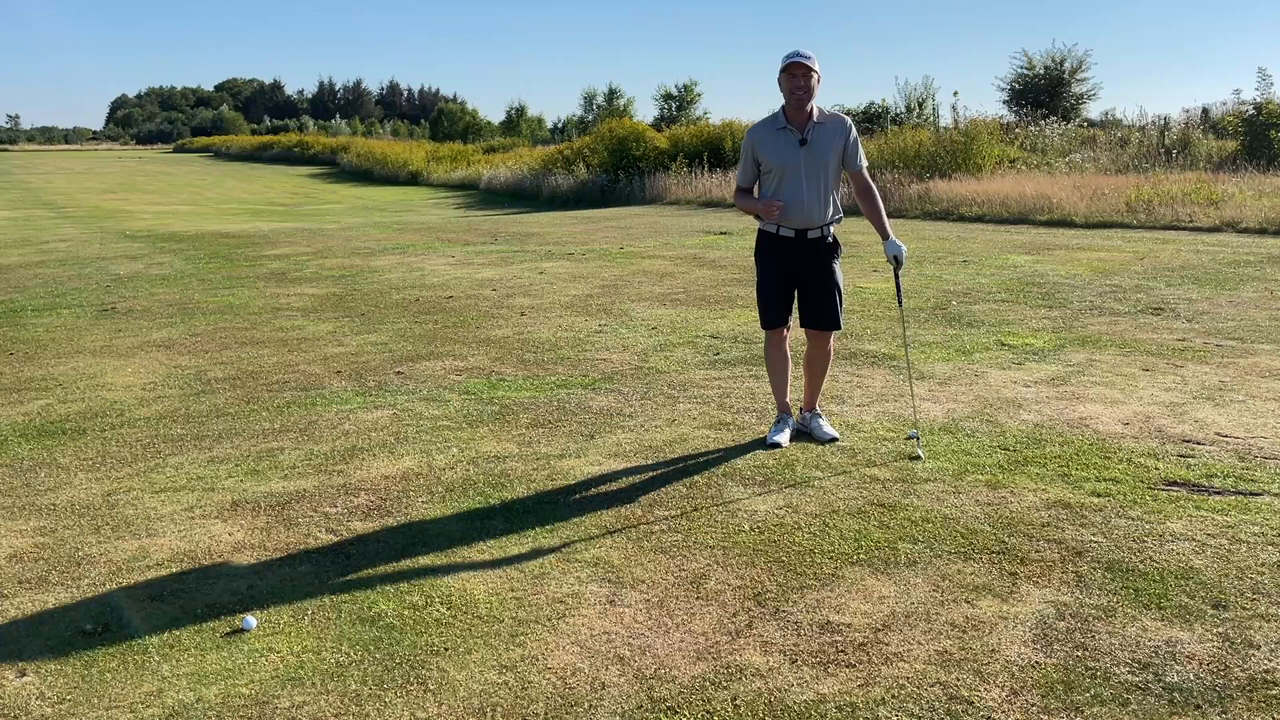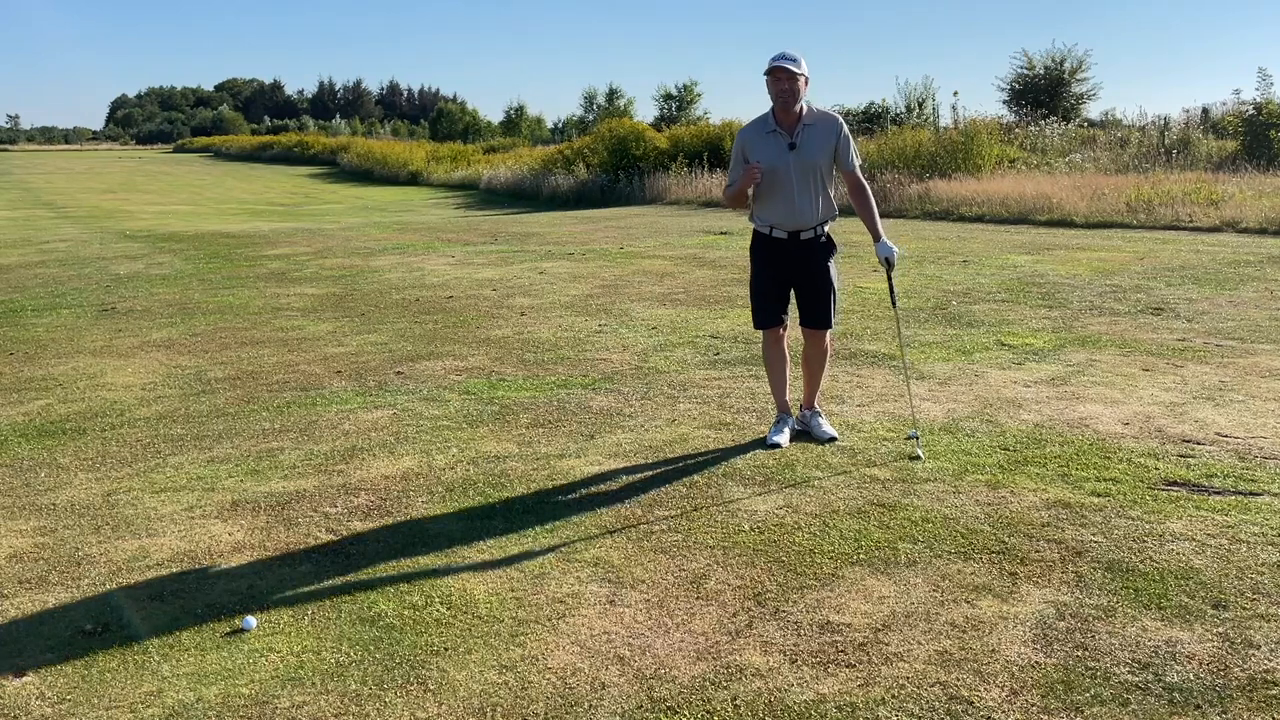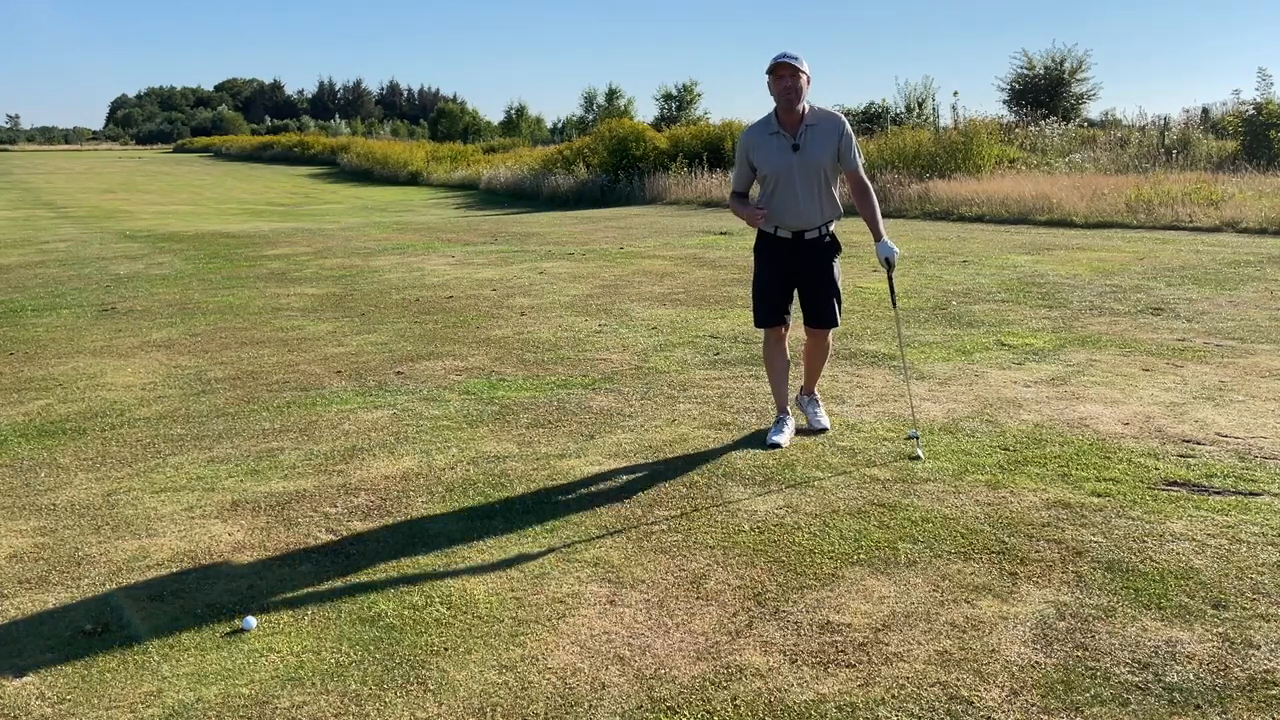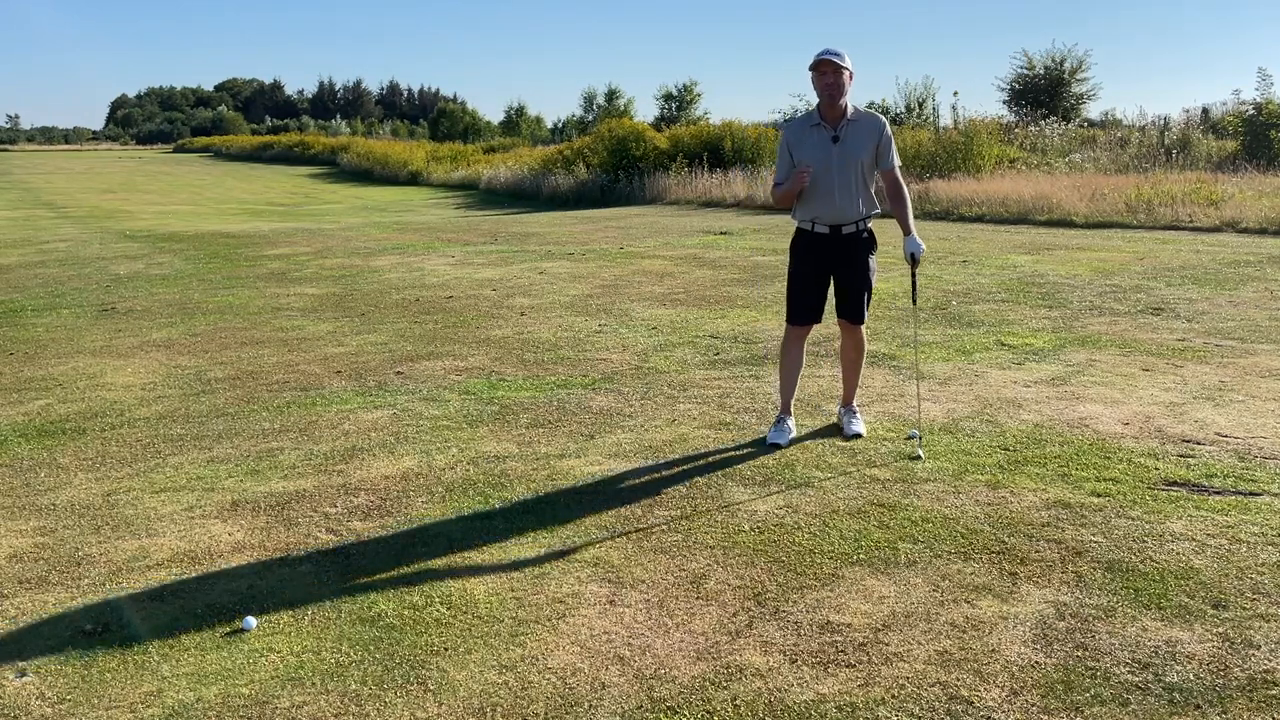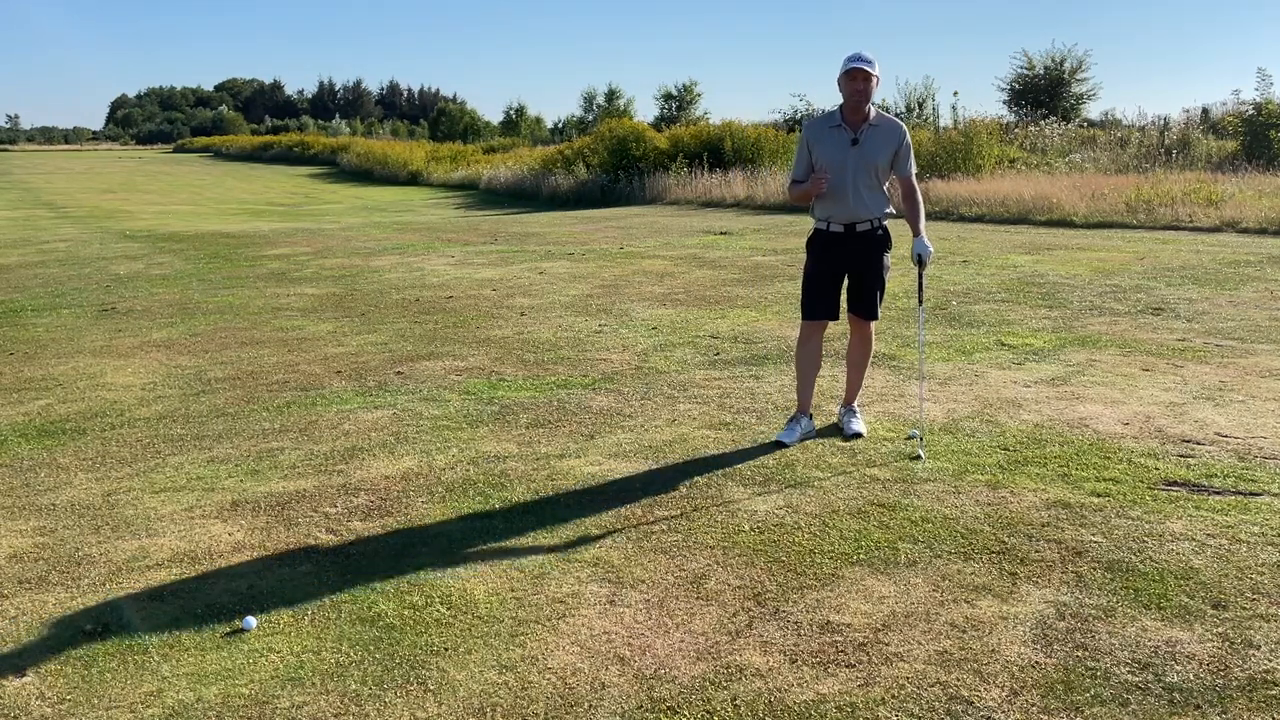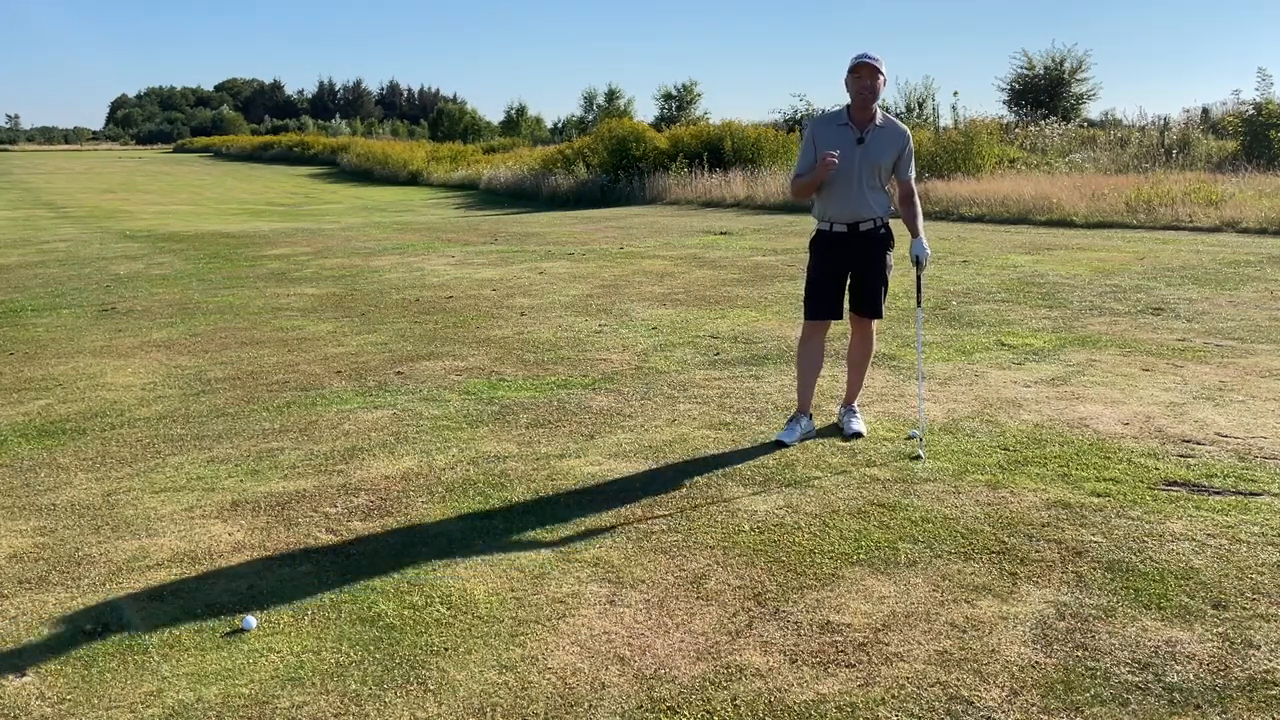
dt=0.7s
person 1, frame 1
left shoulder: (840, 127)
right shoulder: (758, 134)
left elbow: (862, 185)
right elbow: (741, 193)
left wrist: (887, 238)
right wrist: (758, 206)
left hip: (821, 244)
right hip: (774, 244)
left knee: (821, 334)
right knee: (776, 331)
left ankle: (811, 411)
right ankle: (784, 416)
person 1, frame 2
left shoulder: (832, 126)
right shoulder: (749, 135)
left elbow: (855, 184)
right elbow: (731, 199)
left wrist: (879, 238)
right wrist: (743, 184)
left hip: (815, 244)
right hip: (769, 245)
left knee: (818, 332)
right knee: (773, 331)
left ankle: (810, 410)
right ankle: (784, 416)
person 1, frame 3
left shoulder: (835, 126)
right shoulder: (753, 137)
left elbow: (858, 184)
right elbow: (738, 195)
left wrist: (880, 239)
right wrist: (747, 212)
left hip: (819, 242)
right hip: (773, 244)
left knee: (820, 330)
right knee: (774, 331)
left ankle: (809, 394)
right ankle: (783, 415)
person 1, frame 4
left shoulder: (875, 126)
right shoulder: (794, 131)
left elbow: (893, 183)
right elbow: (778, 199)
left wrist: (909, 234)
right wrist: (792, 186)
left hip: (856, 239)
right hip: (810, 240)
left knee: (853, 327)
right knee: (797, 329)
left ankle: (849, 407)
right ankle: (785, 415)
person 1, frame 5
left shoulder: (894, 131)
right shoulder: (814, 129)
left elbow: (909, 188)
right elbow: (794, 192)
left wrist: (919, 236)
right wrist: (810, 188)
left hip: (871, 238)
right hip: (826, 238)
left knee: (862, 325)
right knee: (812, 326)
left ankle: (850, 407)
right ankle: (803, 416)
person 1, frame 6
left shoulder: (898, 134)
right shoulder: (819, 127)
left elbow: (907, 193)
right elbow: (798, 190)
left wrist: (917, 238)
right wrist: (819, 172)
left hip: (874, 238)
right hip: (829, 237)
left knee: (864, 324)
right knee: (814, 326)
left ankle: (850, 407)
right ankle: (803, 416)
